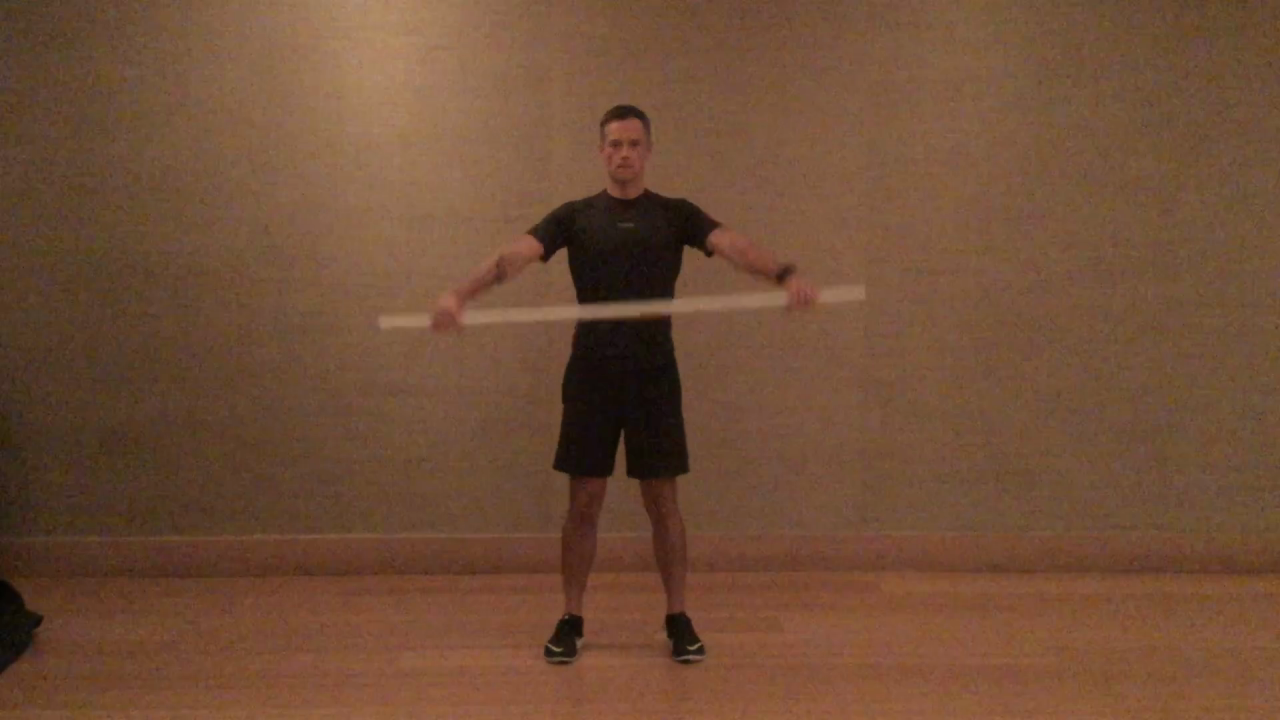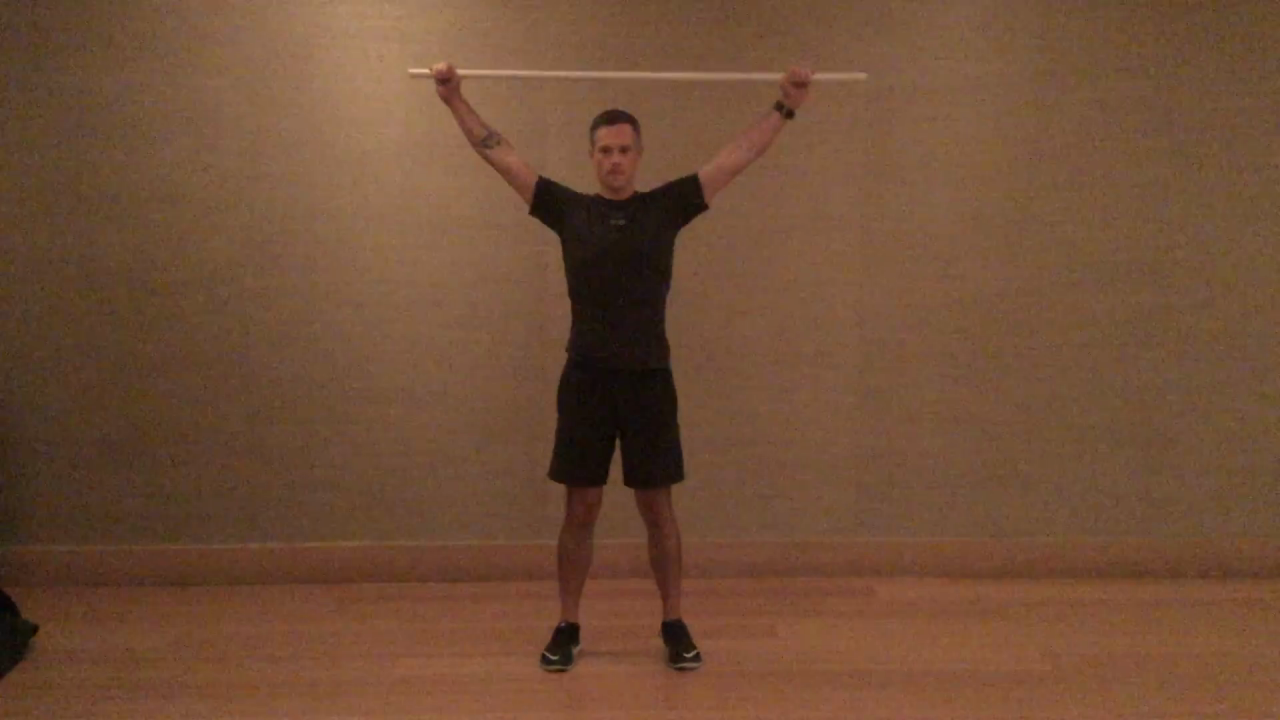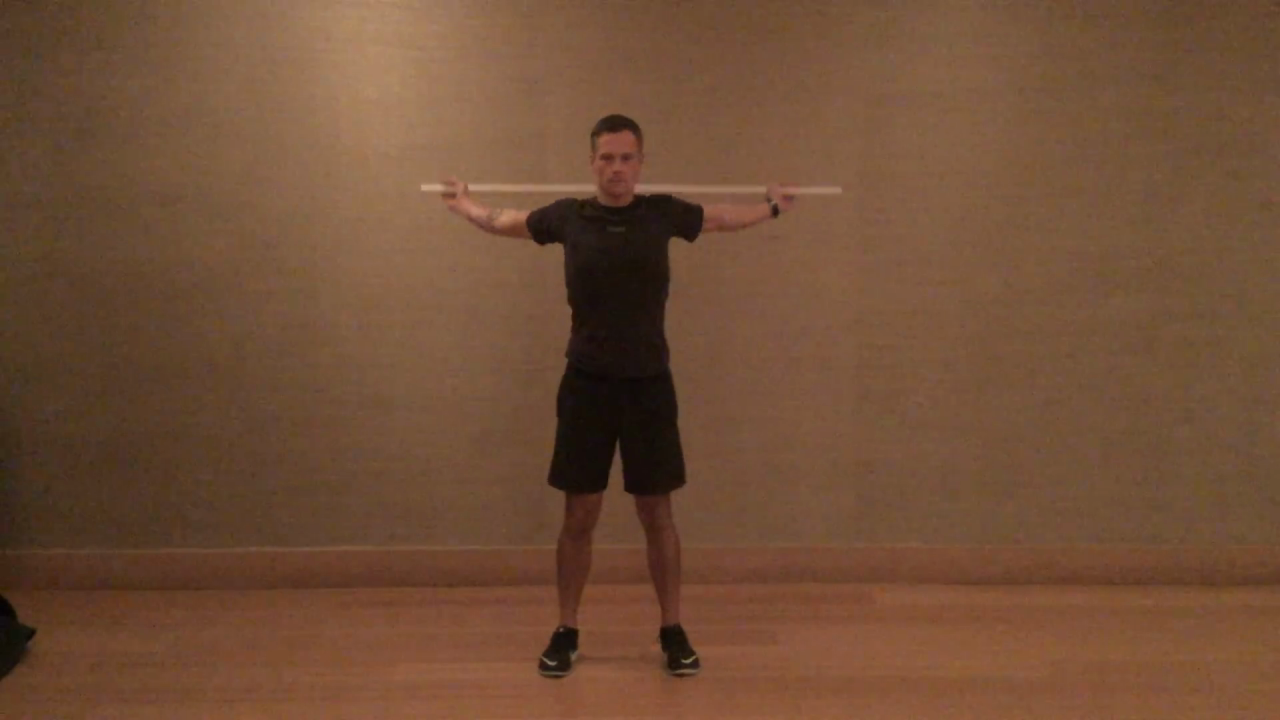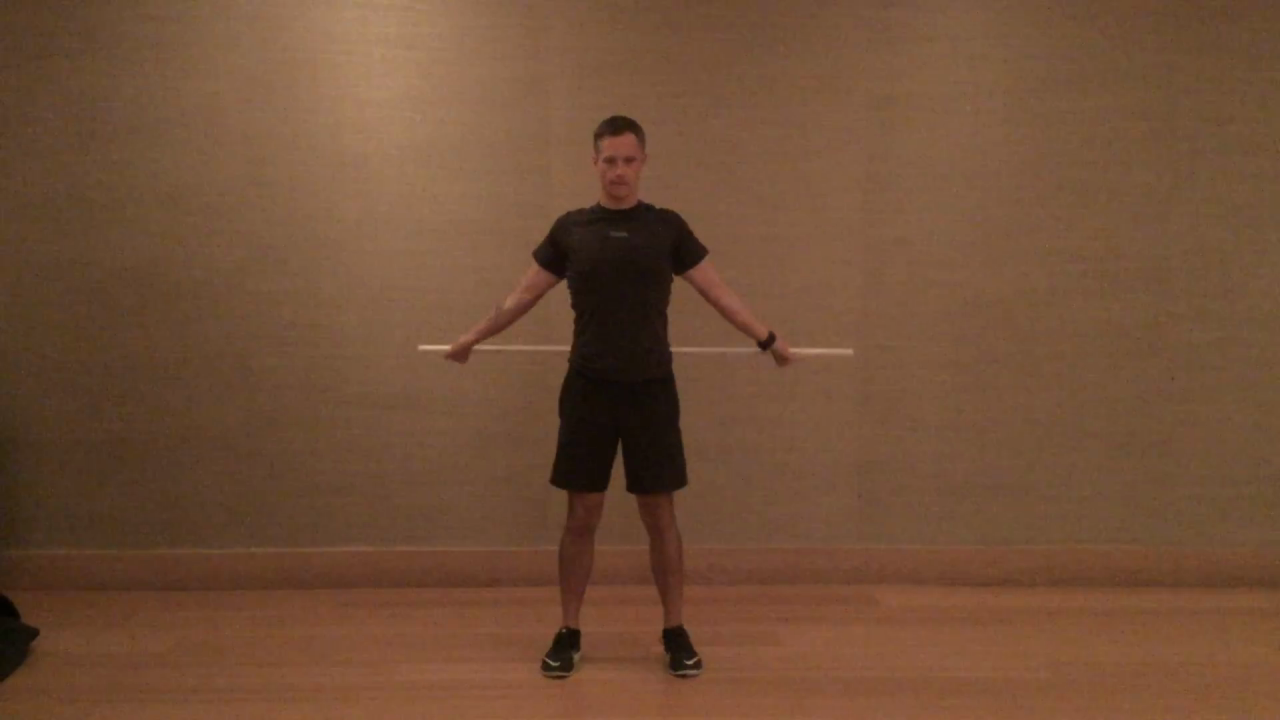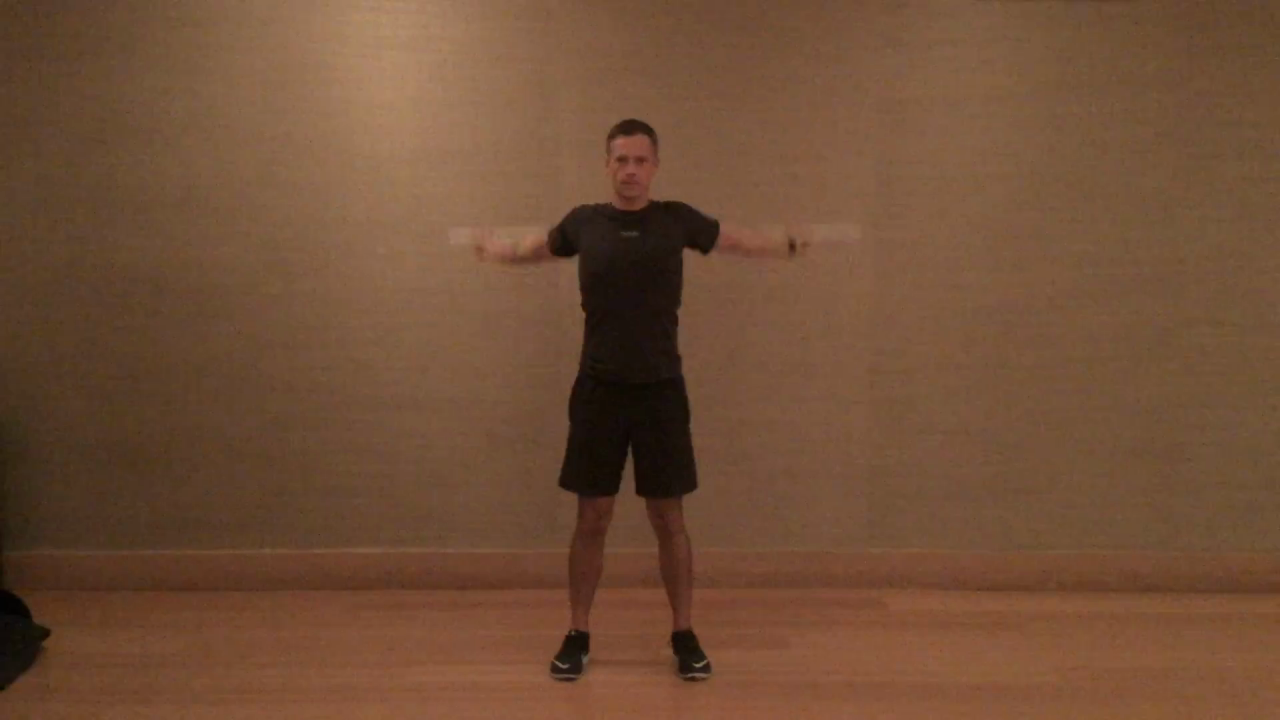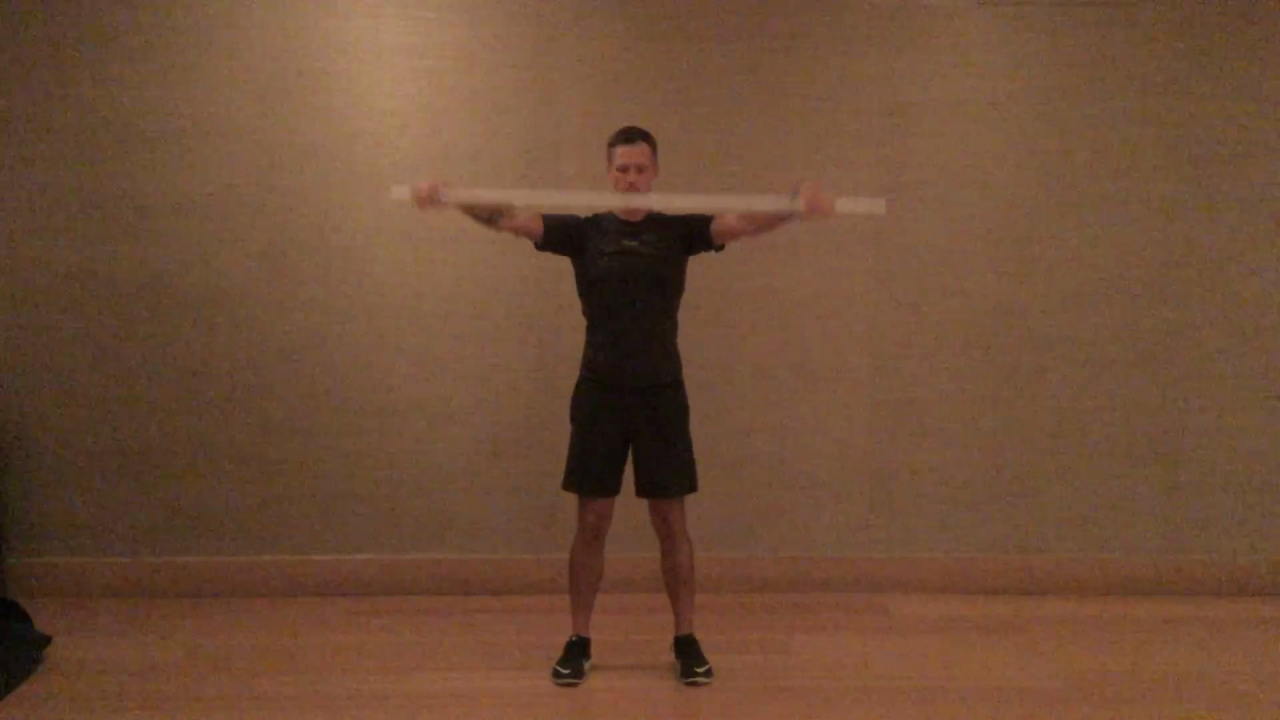
dt=0.7s
person 1, frame 1
left shoulder: (675, 213)
right shoulder: (575, 215)
left elbow: (733, 245)
right elbow: (517, 253)
left wrist: (785, 274)
right wrist: (461, 293)
left hip: (655, 373)
right hip: (591, 373)
left knee: (663, 501)
right knee: (583, 502)
left ankle: (677, 617)
right ankle: (571, 619)
person 1, frame 2
left shoulder: (667, 207)
right shoulder: (567, 210)
left elbow: (735, 157)
right elbow: (500, 154)
left wrist: (785, 105)
right wrist: (454, 99)
left hip: (649, 379)
right hip: (586, 380)
left knee: (658, 510)
right knee: (580, 510)
left ankle: (674, 624)
right ankle: (567, 627)
person 1, frame 3
left shoulder: (663, 213)
right shoulder: (568, 216)
left elbow: (722, 216)
right elbow: (506, 220)
left wrist: (771, 205)
right wrist: (464, 202)
left hip: (649, 385)
right hip: (586, 385)
left knee: (657, 514)
right knee: (579, 515)
left ankle: (672, 631)
right ankle: (566, 632)
person 1, frame 4
left shoulder: (668, 226)
right shoulder: (570, 227)
left elbow: (717, 290)
right elbow: (524, 294)
left wrist: (767, 340)
right wrist: (474, 337)
left hip: (652, 389)
right hip: (588, 389)
left knee: (660, 515)
right knee: (581, 515)
left ankle: (675, 632)
right ankle: (569, 633)
person 1, frame 5
left shoulder: (678, 219)
right shoulder: (583, 222)
left elbow: (738, 239)
right elbow: (536, 247)
left wrist: (789, 245)
right wrist: (496, 249)
left hip: (661, 390)
right hip: (598, 391)
left knee: (669, 519)
right knee: (591, 519)
left ankle: (684, 635)
right ankle: (578, 635)
person 1, frame 6
left shoulder: (679, 231)
right shoulder: (581, 231)
left elbow: (743, 222)
right elbow: (510, 217)
left wrist: (796, 206)
right wrist: (450, 196)
left hip: (662, 393)
right hip: (599, 393)
left knee: (671, 523)
right knee: (591, 522)
left ankle: (686, 640)
right ankle: (579, 641)
